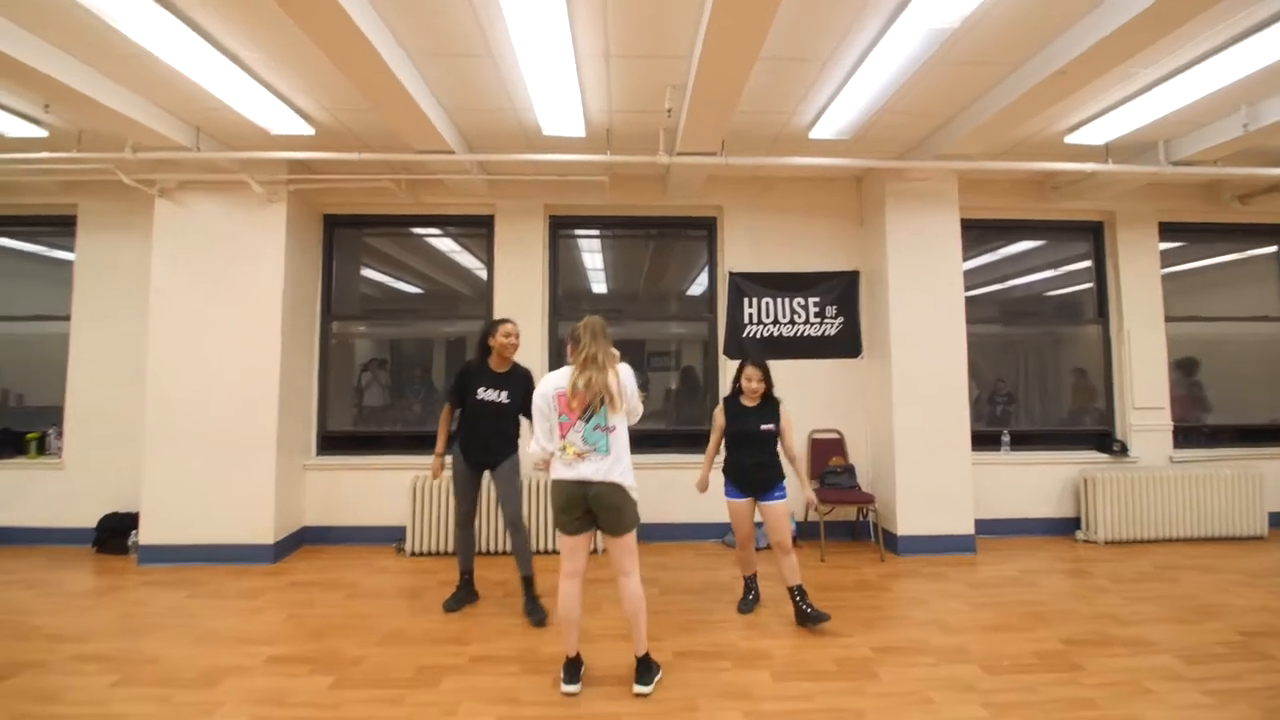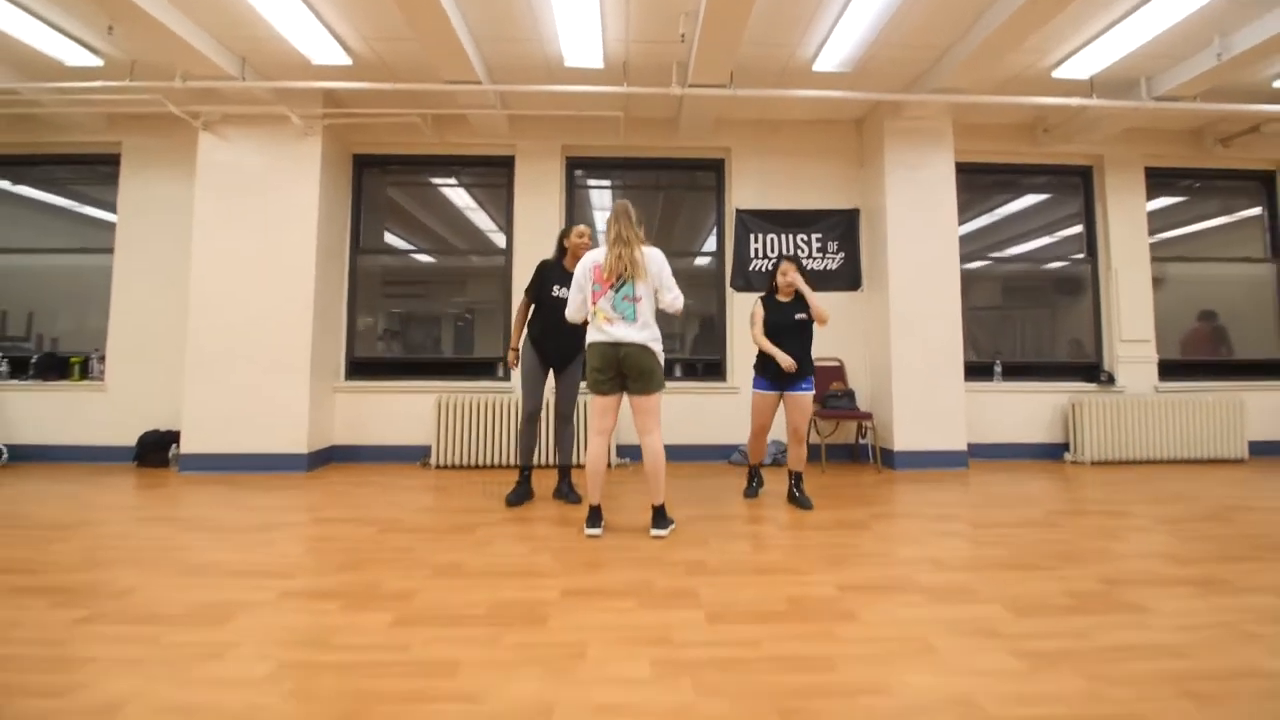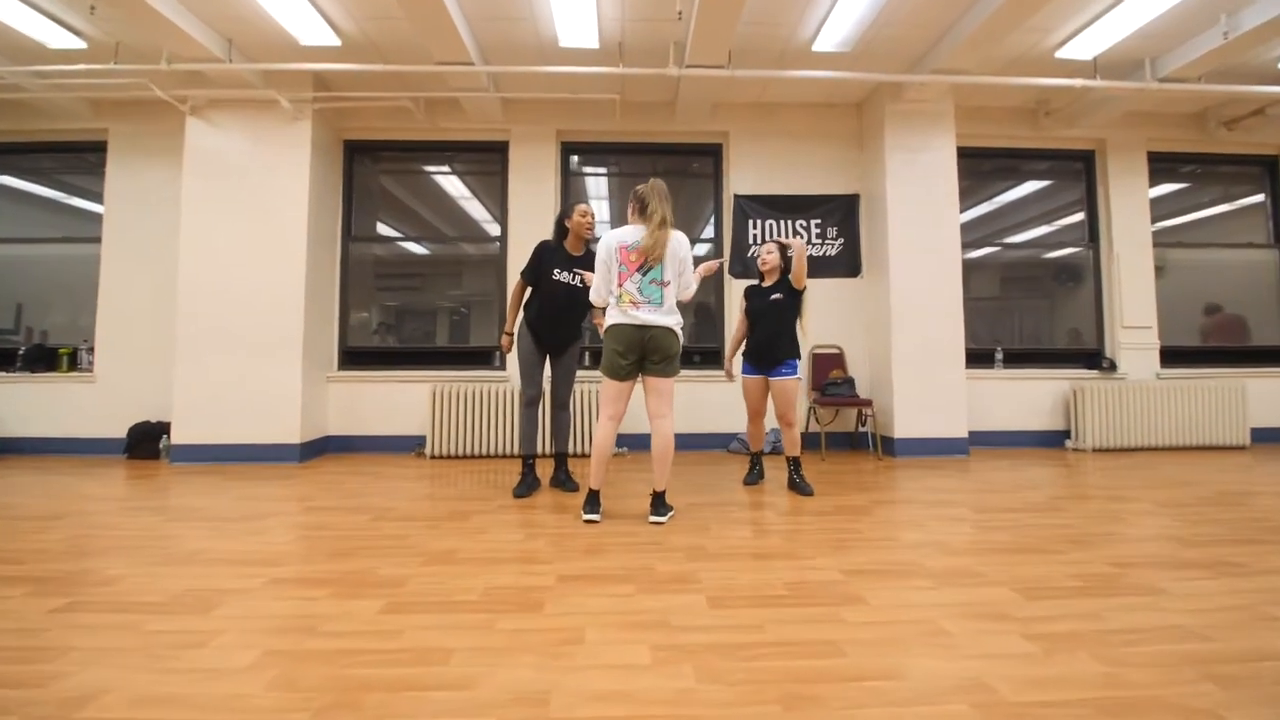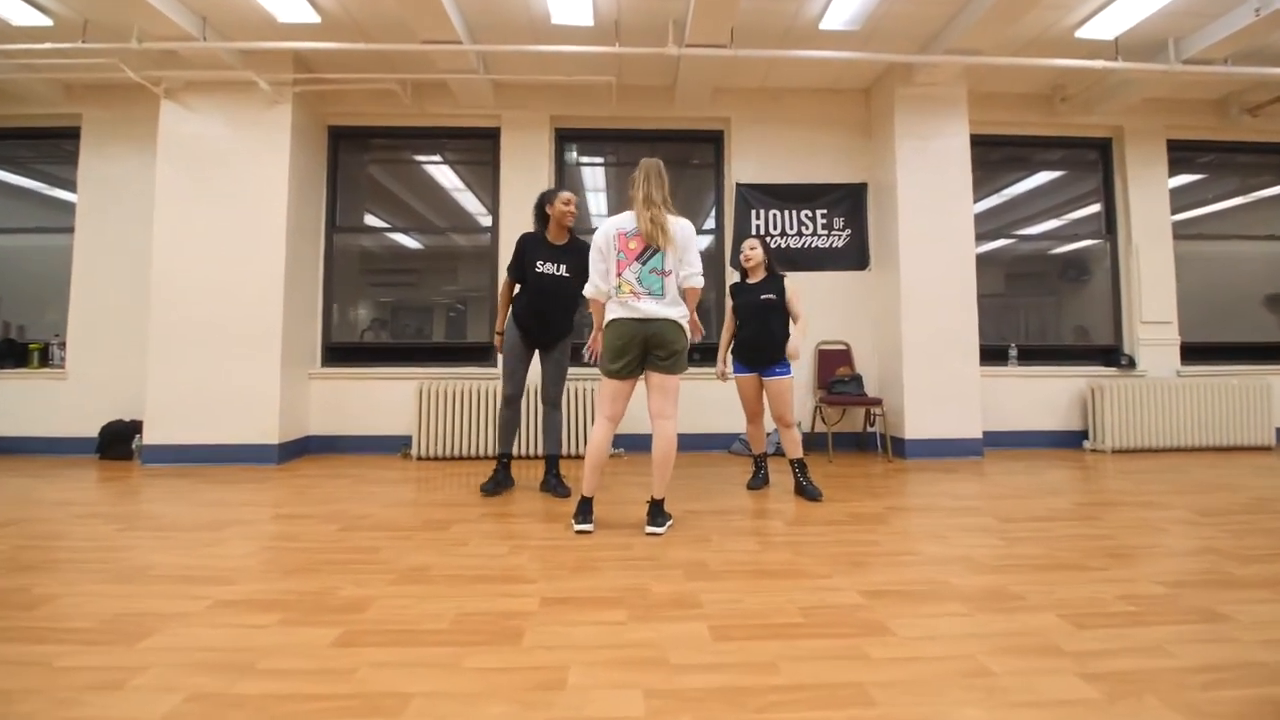
dt=0.7s
person 1, frame 1
left shoulder: (549, 383)
right shoulder: (621, 374)
left elbow: (541, 448)
right elbow: (634, 415)
left hip: (567, 486)
right hip: (612, 484)
left knee: (571, 575)
right knee: (627, 574)
left ankle: (571, 668)
right ankle: (643, 667)
person 1, frame 2
left shoulder: (589, 260)
right shoulder: (652, 256)
left elbow: (574, 313)
right elbow: (674, 304)
left hip: (602, 349)
right hip: (641, 349)
left knee: (600, 432)
right knee: (650, 432)
left ankle: (594, 515)
right ankle: (659, 515)
person 1, frame 3
left shoulder: (611, 239)
right shoulder: (678, 240)
left elbow: (600, 298)
right elbow: (685, 293)
left wrist: (594, 282)
right wrist: (701, 272)
left hip: (622, 332)
right hip: (663, 333)
left knee: (609, 417)
right knee: (661, 417)
left ankle: (593, 500)
right ankle: (659, 502)
person 1, frame 4
left shoulder: (609, 229)
right shoulder: (682, 227)
left elbow: (596, 290)
right elbow: (693, 282)
left wrist: (597, 332)
right wrist: (691, 316)
left hip: (622, 326)
right hip: (668, 326)
left knee: (607, 418)
right knee: (663, 418)
left ankle: (584, 508)
right ankle: (657, 511)
person 2, frame 1
left shoulder: (522, 377)
right shoulder: (470, 370)
left elbow: (533, 417)
right elbow: (448, 410)
right wrist: (439, 453)
left hip: (505, 455)
right hip: (466, 453)
left knee: (514, 520)
right knee: (464, 519)
left ankle: (530, 595)
right ankle: (466, 585)
person 2, frame 2
right shoulder: (547, 269)
right elbow: (525, 306)
right wrist: (514, 346)
left hip: (571, 355)
right hip: (537, 349)
left knee: (565, 415)
right knee: (531, 411)
left ankle: (564, 482)
right ankle: (524, 480)
person 2, frame 3
left shoulder: (594, 261)
right shoulder: (546, 251)
right elbow: (521, 287)
left wrist: (602, 320)
right wrist: (508, 330)
left hip: (568, 340)
right hip: (533, 333)
left knee: (561, 401)
right knee: (530, 397)
left ankle: (561, 469)
right ankle: (528, 472)
person 2, frame 4
left shoulder: (581, 250)
right shoulder: (528, 243)
right elbow: (508, 285)
right wrist: (499, 328)
left hip: (559, 335)
right hip: (520, 328)
left knee: (552, 400)
right knee: (511, 395)
left ankle: (552, 473)
right ankle: (503, 469)
person 3, frame 1
left shoulder: (776, 408)
right shoulder: (725, 407)
left elbow: (789, 448)
right elbow: (714, 443)
left wrist: (805, 485)
right wrist: (704, 475)
left hip: (771, 484)
right hip: (737, 484)
left knee: (783, 544)
right knee: (744, 541)
left ankle: (802, 605)
right ankle: (751, 589)
person 3, frame 2
left shoulder: (806, 303)
right shoulder: (763, 303)
left elbow: (823, 318)
right elbow: (757, 335)
left wrist: (804, 288)
right wrist: (779, 354)
left hip: (800, 377)
right hip: (767, 375)
left knee: (798, 434)
right knee: (758, 431)
left ankle: (796, 487)
right ankle: (754, 476)
person 3, frame 3
left shoulder: (792, 285)
right shoulder: (750, 292)
left elbow: (799, 247)
right elbow: (742, 329)
left wrist: (787, 242)
right wrist: (729, 357)
left hip: (784, 361)
right hip: (753, 361)
left knee: (787, 419)
right knee: (754, 417)
left ankle: (795, 473)
right ankle: (756, 465)
person 3, frame 4
left shoulder: (780, 283)
right shoulder: (735, 289)
left elbow: (799, 317)
right elbow: (729, 327)
left wrist: (795, 339)
right wrist: (721, 360)
left hip: (776, 360)
right hip: (744, 360)
left knee: (785, 419)
right knee: (753, 417)
left ankle: (801, 477)
right ankle: (760, 469)
